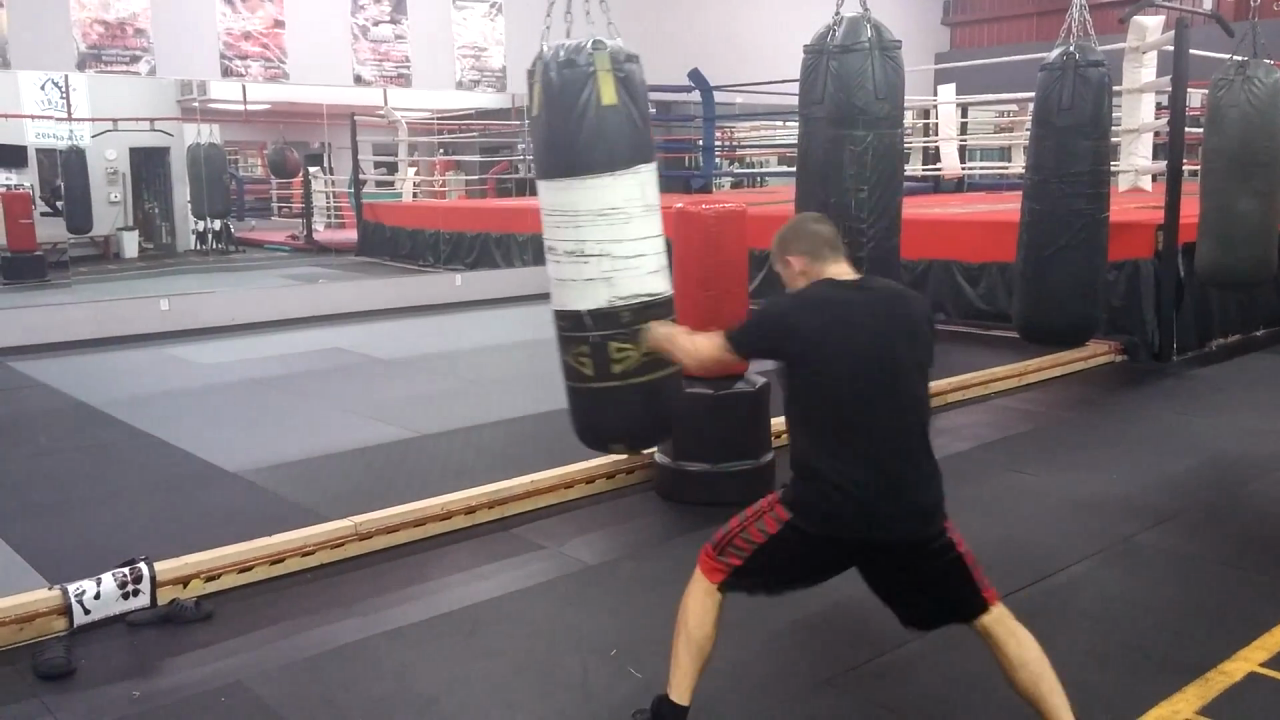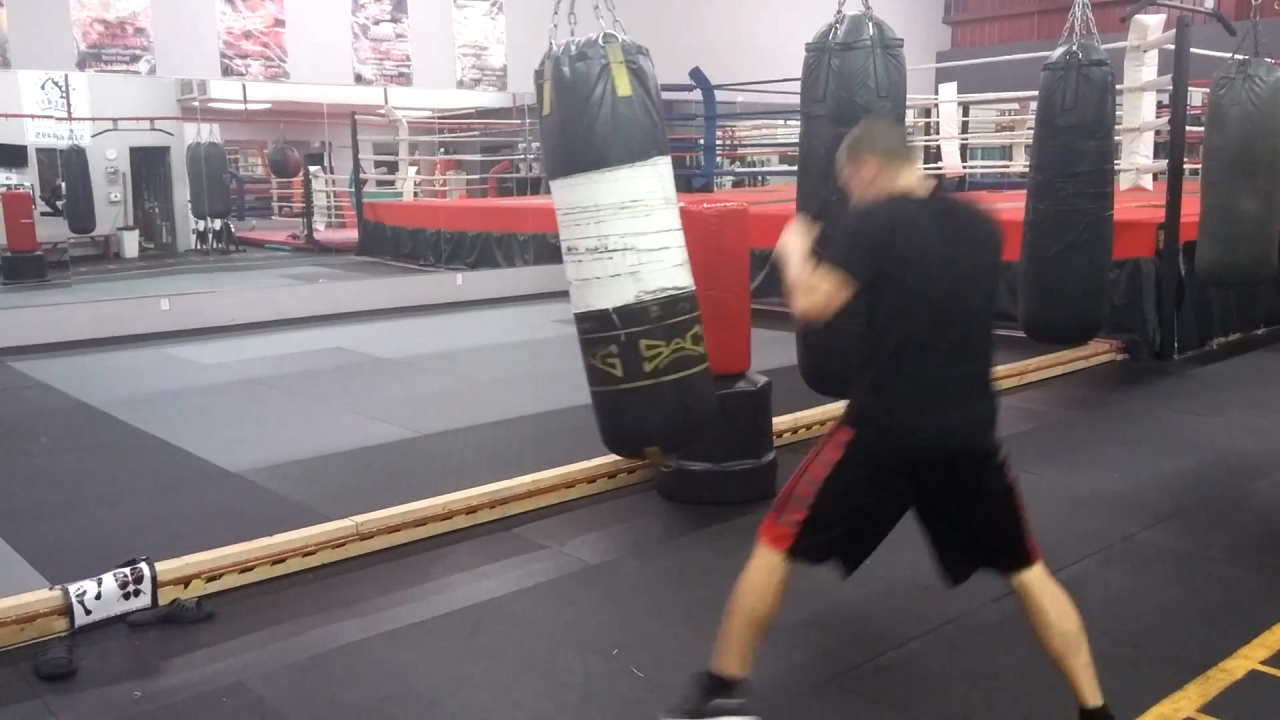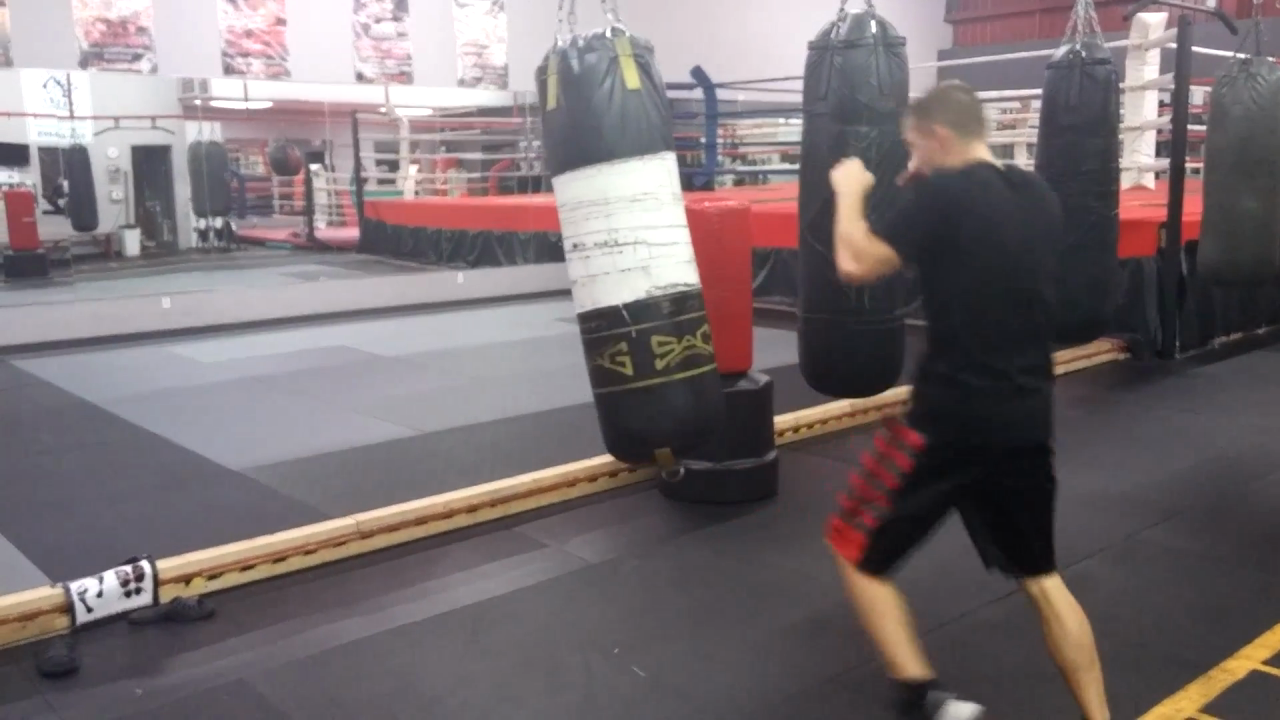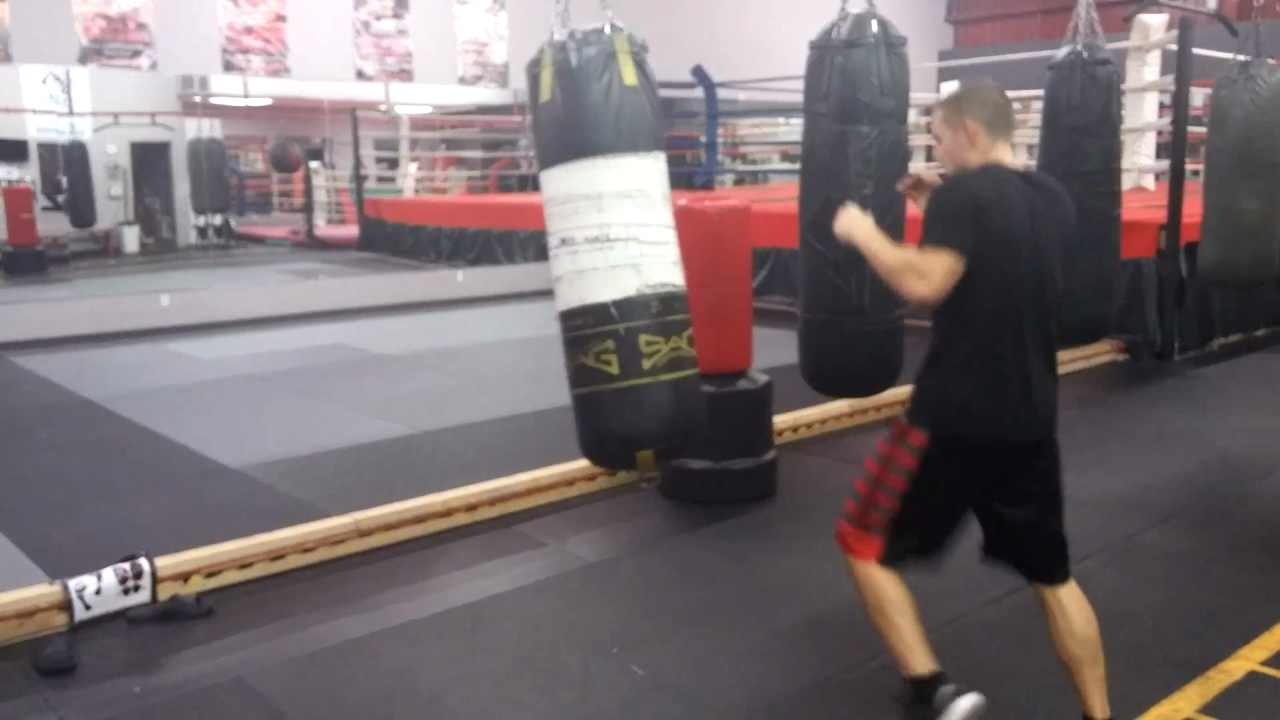
dt=0.2s
person 1, frame 1
left shoulder: (792, 315)
right shoulder: (911, 309)
left elbow: (701, 355)
left wrist: (663, 334)
left hip: (821, 509)
right hip: (914, 511)
left knee: (712, 572)
right knee: (990, 615)
person 1, frame 2
left shoulder: (873, 223)
right shoulder: (980, 227)
left elbow: (812, 305)
left wrist: (795, 249)
left hip: (883, 431)
right hip: (967, 433)
left knee: (775, 542)
right knee: (1026, 572)
person 1, frame 3
left shoulder: (941, 192)
right shoulder: (1037, 197)
left elbow: (857, 265)
left wrist: (849, 191)
left hip: (948, 417)
right hip: (1026, 421)
left knee: (854, 546)
right knee: (1040, 578)
person 1, frame 4
left shoulder: (969, 191)
right shoulder: (1052, 200)
left elbow: (925, 285)
left wrist: (863, 234)
left hip: (953, 415)
right hip: (1030, 420)
left knee: (864, 544)
right knee: (1051, 578)
